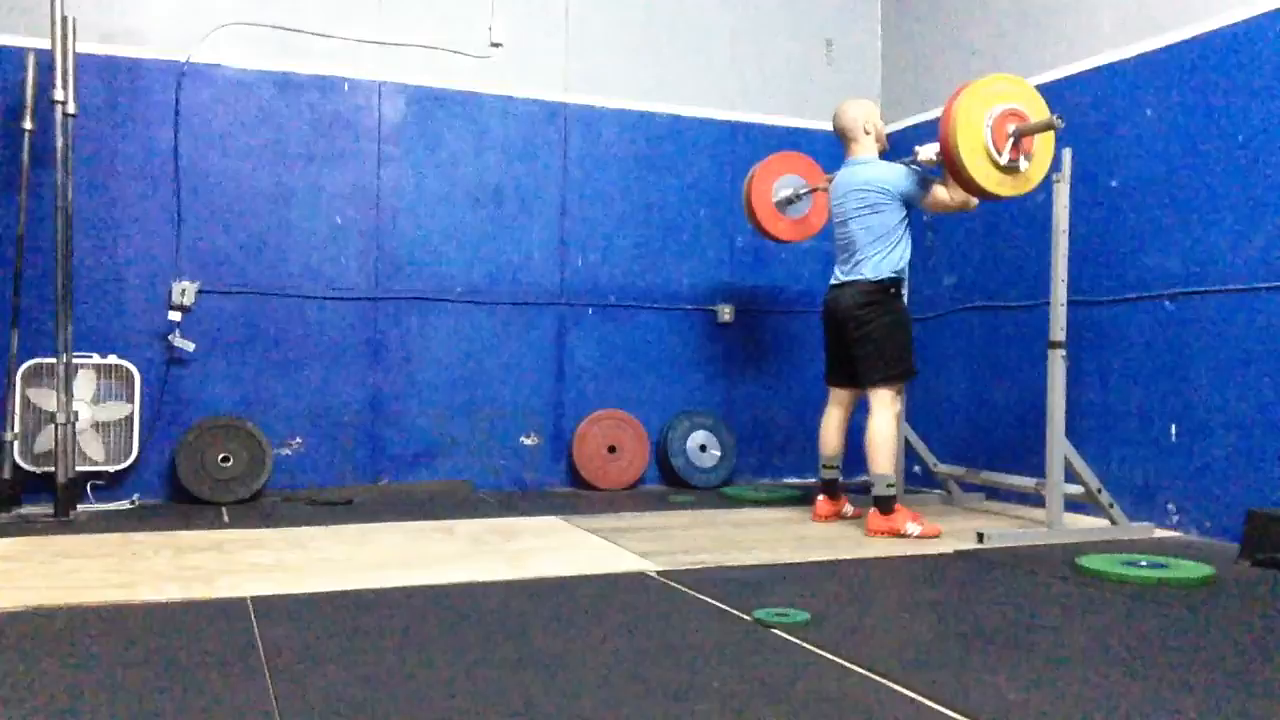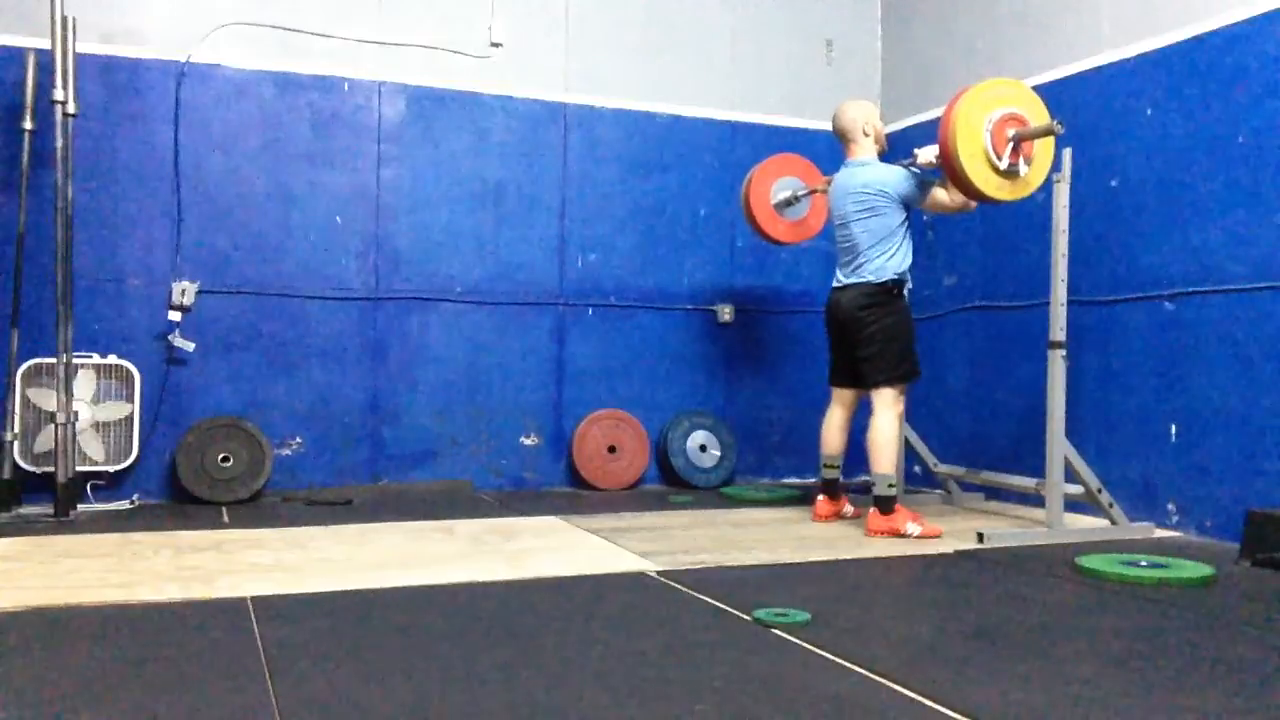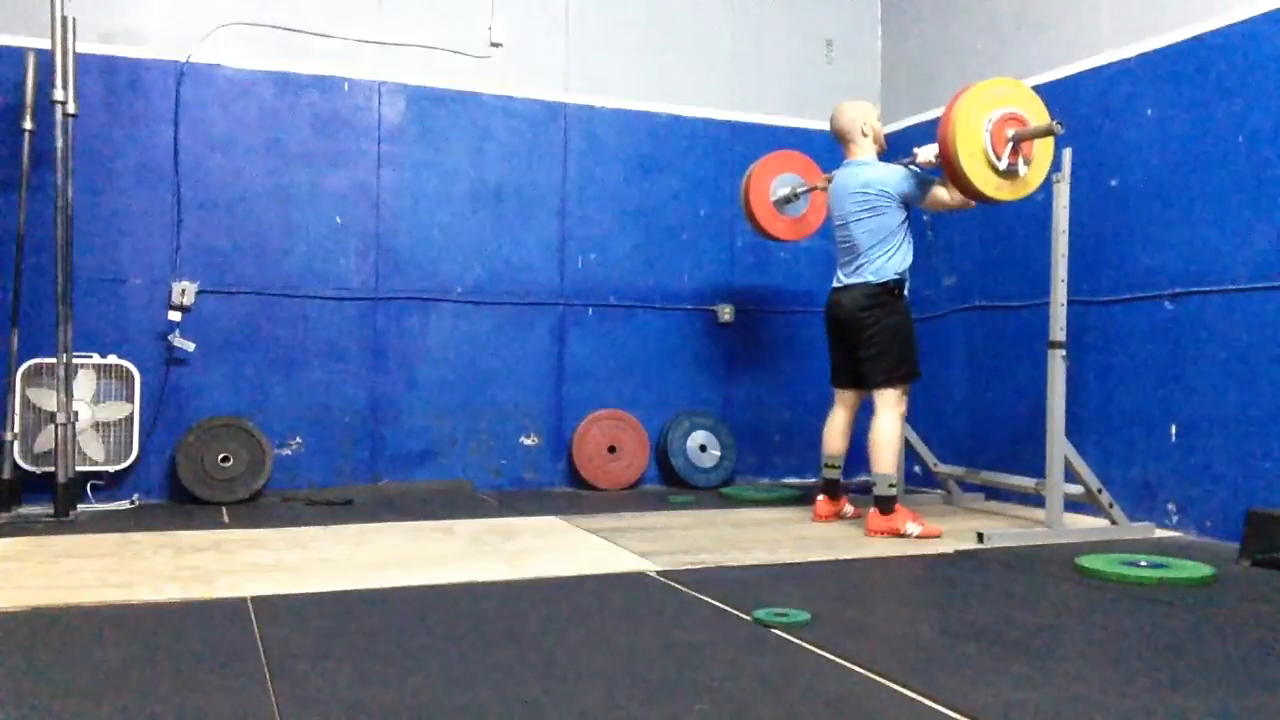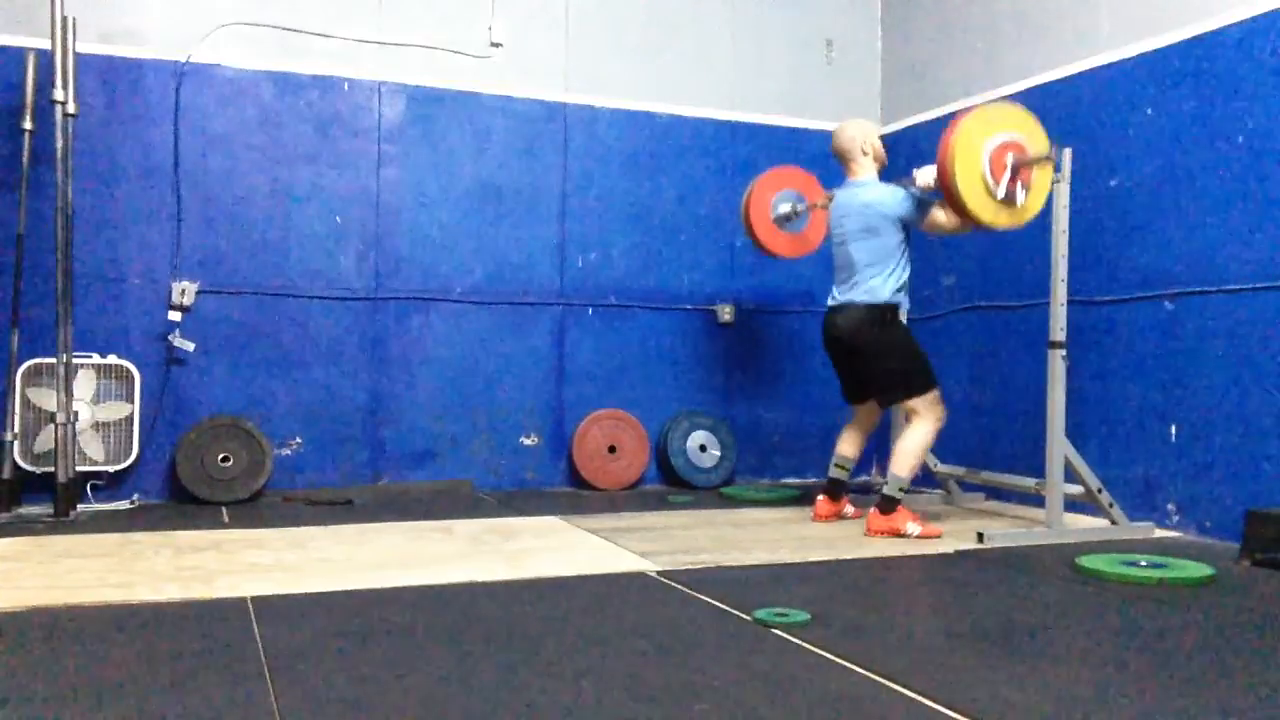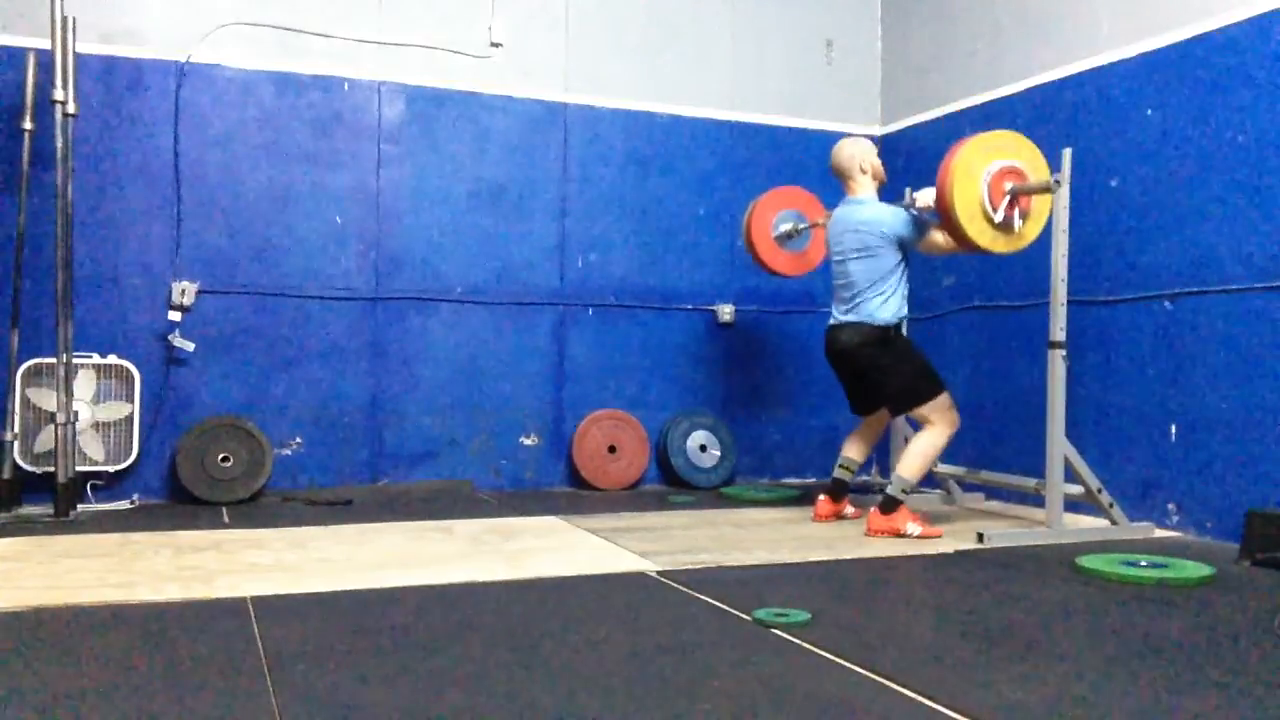
dt=0.2s
person 1, frame 1
left shoulder: (839, 182)
right shoulder: (891, 174)
right elbow: (961, 200)
left hip: (840, 297)
right hip: (875, 298)
left knee: (839, 402)
right knee: (885, 402)
left ankle: (829, 497)
right ankle: (885, 511)
person 1, frame 2
left shoulder: (838, 183)
right shoulder: (891, 176)
right elbow: (960, 201)
right wrist: (942, 162)
left hip: (842, 300)
right hip: (877, 299)
left knee: (842, 402)
right knee: (888, 403)
left ankle: (829, 496)
right ankle: (885, 511)
person 1, frame 3
left shoulder: (838, 184)
right shoulder: (892, 176)
right elbow: (960, 200)
right wrist: (944, 161)
left hip: (842, 301)
right hip: (877, 301)
left knee: (845, 405)
right knee: (891, 406)
left ankle: (829, 497)
right ankle: (886, 511)
person 1, frame 4
left shoulder: (840, 201)
right shoulder: (890, 197)
right elbow: (956, 223)
left hip: (838, 322)
right hip: (872, 321)
left knee: (868, 413)
right knee: (929, 413)
left ankle: (830, 497)
right ankle: (888, 511)
person 1, frame 5
left shoulder: (837, 220)
right shoulder: (888, 217)
right elbow: (951, 243)
right wrist: (935, 207)
left hip: (840, 338)
right hip: (875, 336)
left knee: (874, 420)
right knee: (942, 419)
left ankle: (832, 498)
right ankle: (889, 511)
